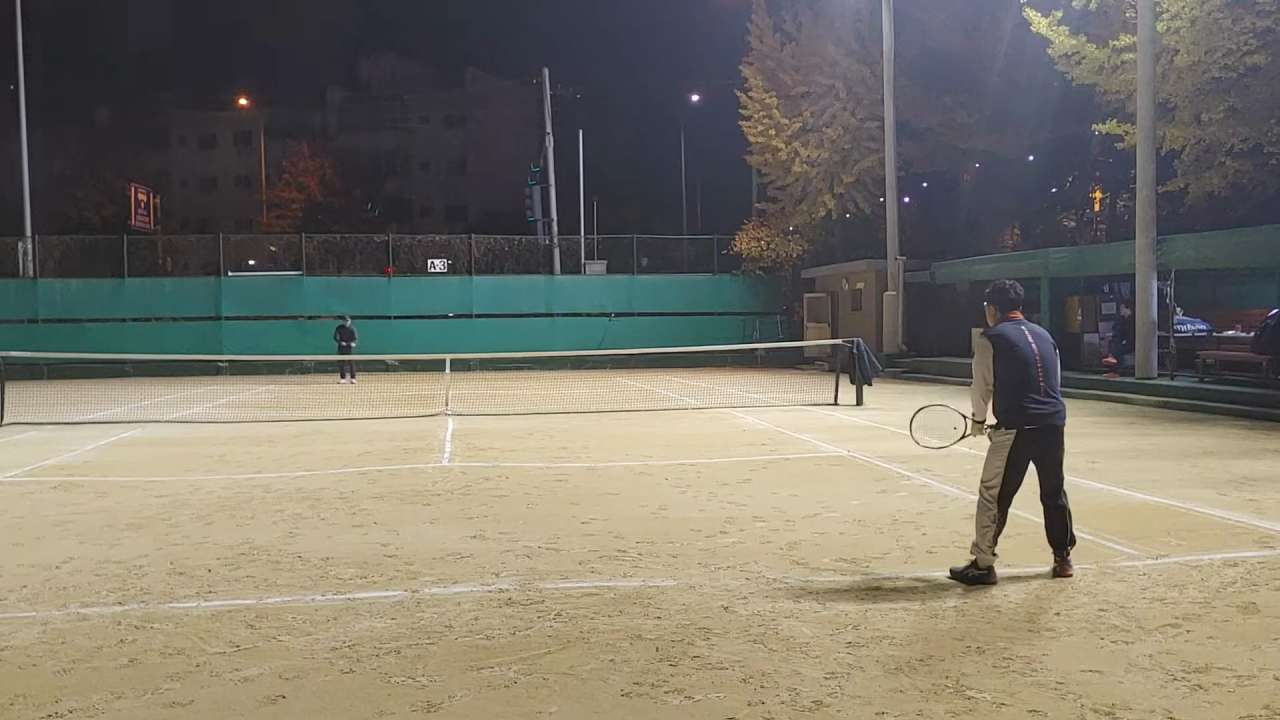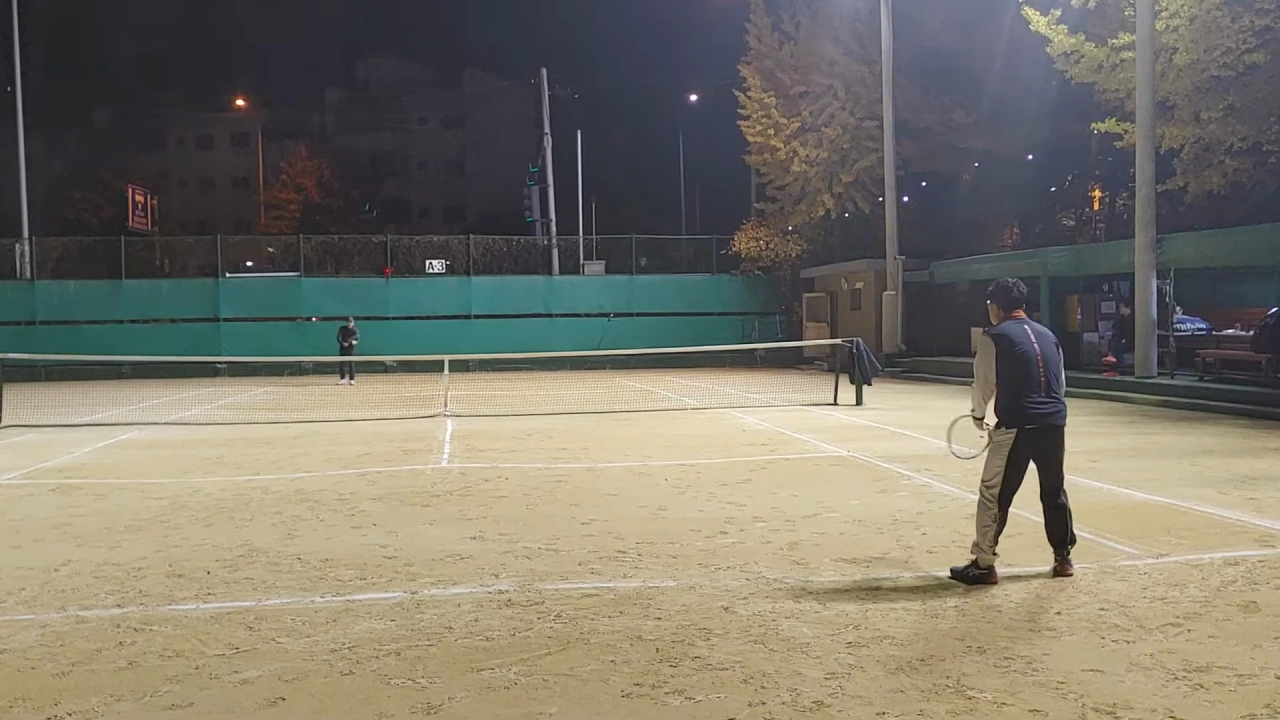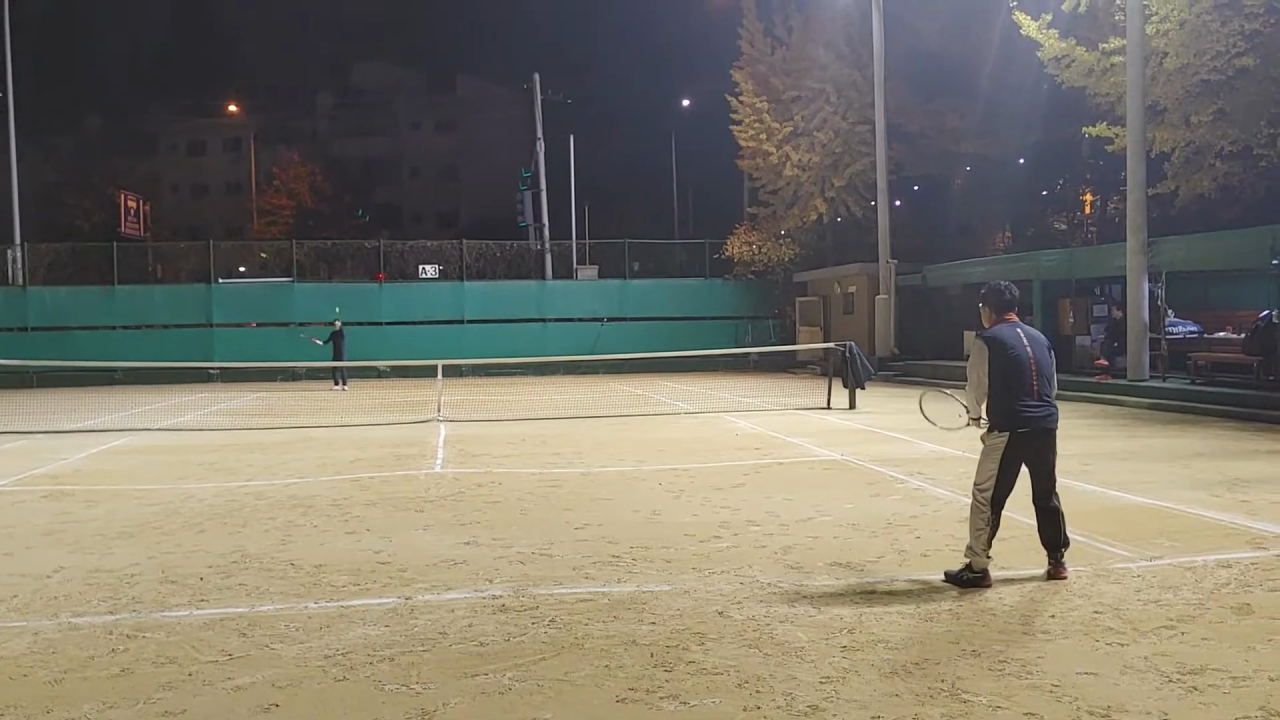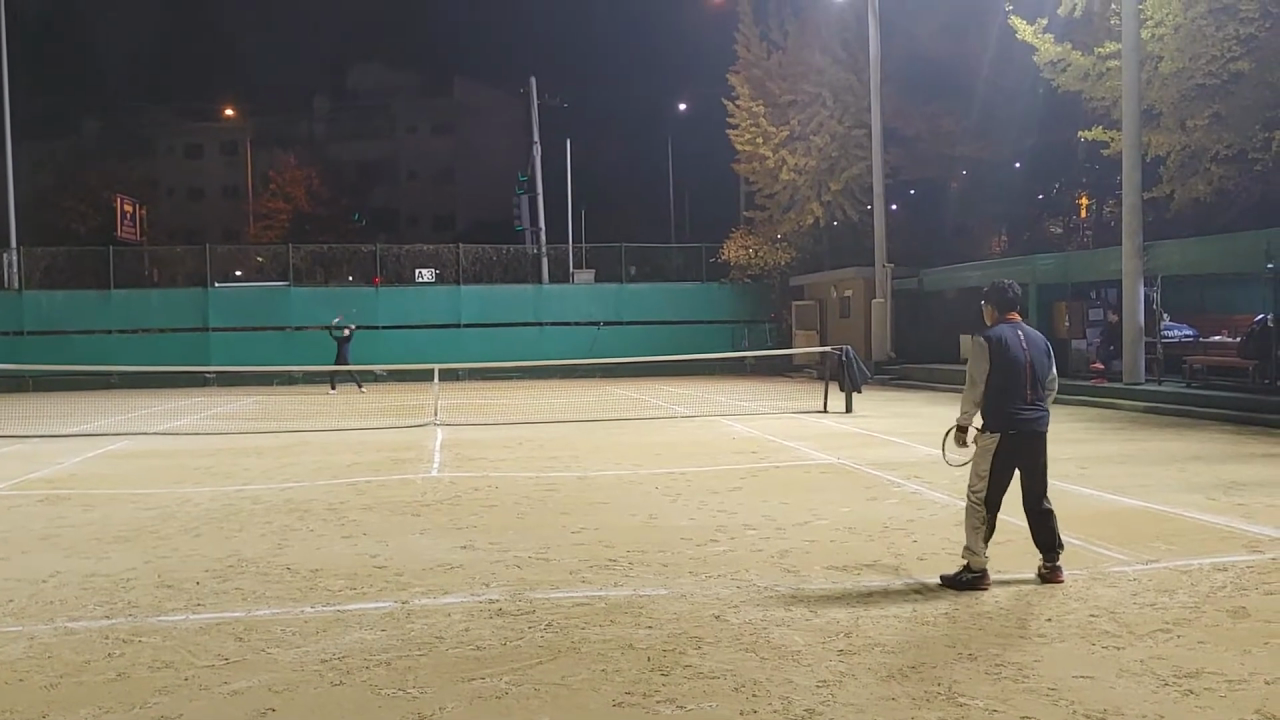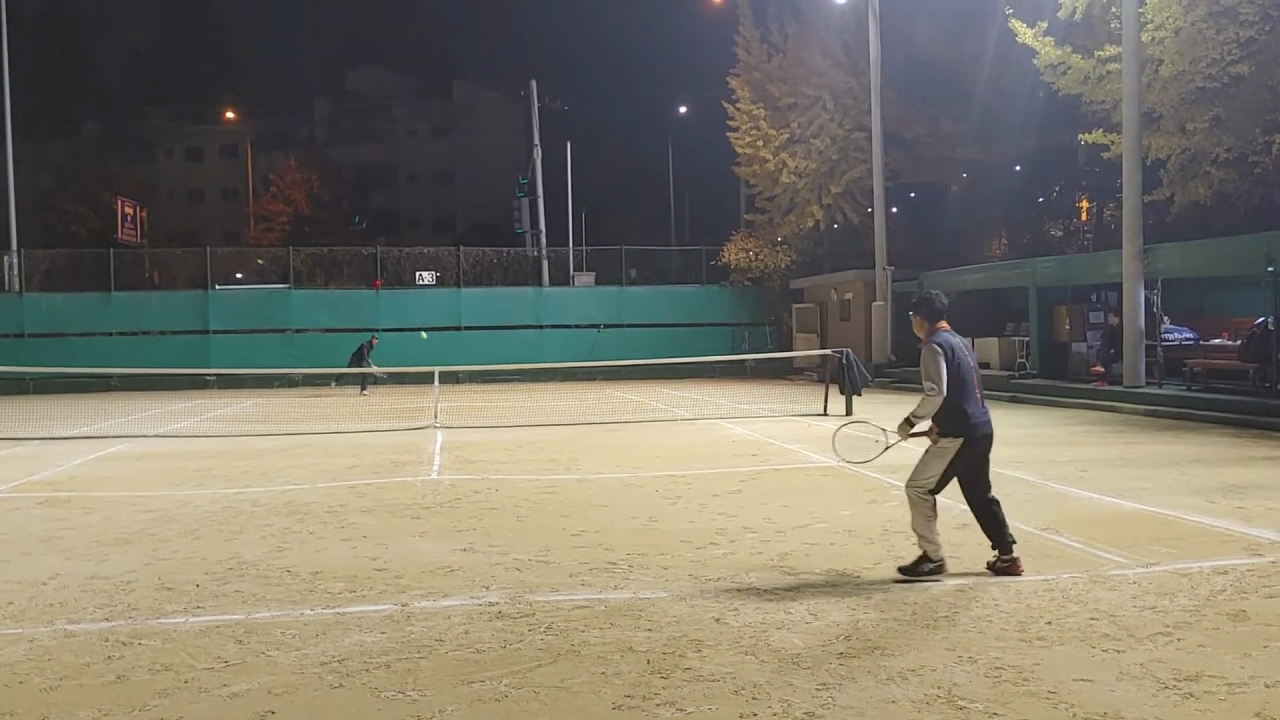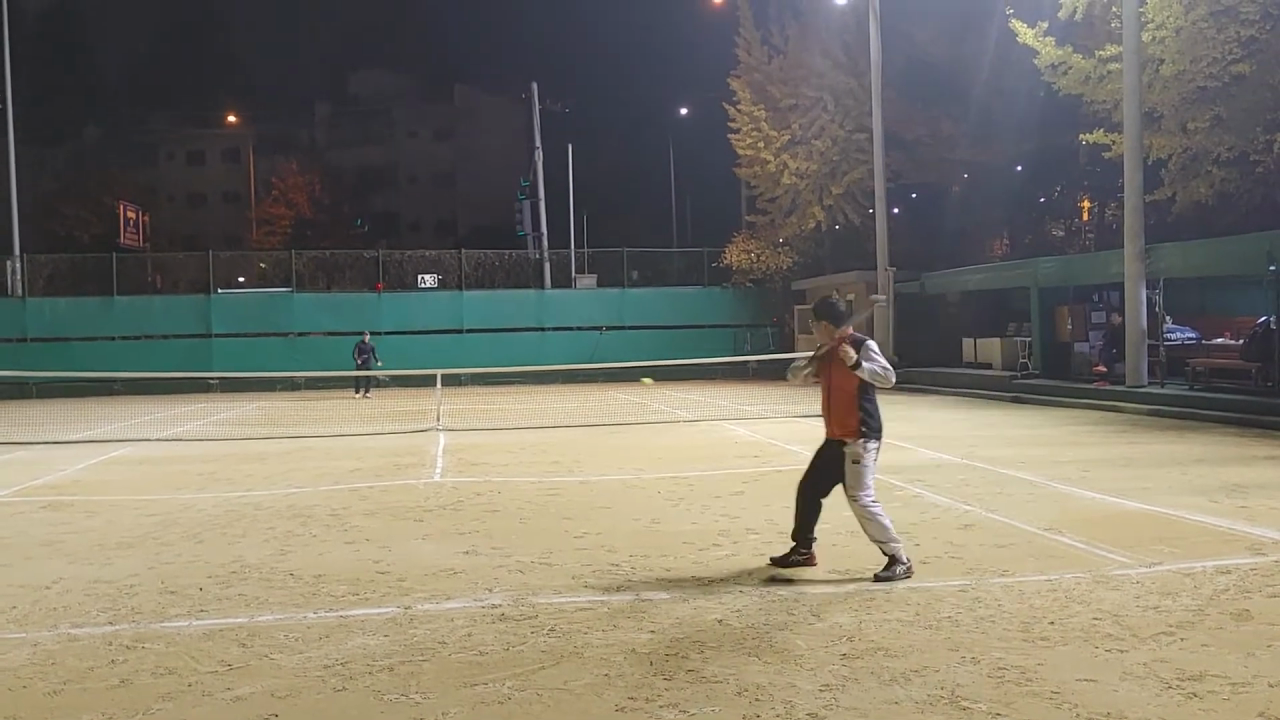
dt=0.7s
person 1, frame 1
left shoulder: (992, 339)
right shoulder: (1044, 335)
left elbow: (982, 386)
right elbow: (1053, 382)
left wrist: (978, 420)
left hip: (1017, 427)
right hip: (1053, 422)
left knee: (993, 496)
right knee: (1054, 492)
left ankle: (983, 565)
right ankle: (1063, 558)
person 1, frame 2
left shoulder: (995, 337)
right shoulder: (1048, 335)
left elbow: (984, 383)
right elbow: (1060, 384)
left wrist: (978, 414)
left hip: (1016, 427)
right hip: (1054, 423)
left knee: (994, 495)
right knee: (1054, 492)
left ankle: (984, 564)
right ankle: (1063, 558)
person 1, frame 3
left shoulder: (988, 340)
right shoulder: (1039, 338)
left elbow: (977, 387)
right elbow: (1051, 386)
left wrist: (975, 414)
left hip: (1009, 430)
right hip: (1045, 425)
left knee: (986, 498)
right knee: (1046, 495)
left ankle: (977, 568)
right ankle: (1057, 561)
person 1, frame 4
left shoulder: (987, 339)
right shoulder: (1039, 339)
left elbow: (974, 388)
right elbow: (1051, 386)
left wrist: (963, 425)
left hip: (1000, 431)
right hip: (1036, 429)
left knee: (981, 498)
right knee: (1037, 497)
left ankle: (976, 568)
right ankle: (1052, 563)
person 1, frame 5
left shoulder: (934, 346)
right shoulder: (959, 342)
left elbow: (936, 393)
left wrist: (912, 421)
right wrist: (939, 423)
left hip: (957, 434)
right hip: (981, 430)
left knee: (919, 488)
right knee: (980, 494)
left ankle: (932, 556)
right ankle: (1007, 556)
person 1, frame 6
left shoulder: (864, 346)
right shoulder: (824, 353)
left elbow: (887, 377)
right elbow: (796, 377)
left wrist: (855, 362)
right wrist: (805, 365)
left hip: (861, 438)
right hip: (835, 439)
left knee: (861, 499)
right knee: (808, 490)
left ankle: (899, 560)
right ankle: (803, 549)
